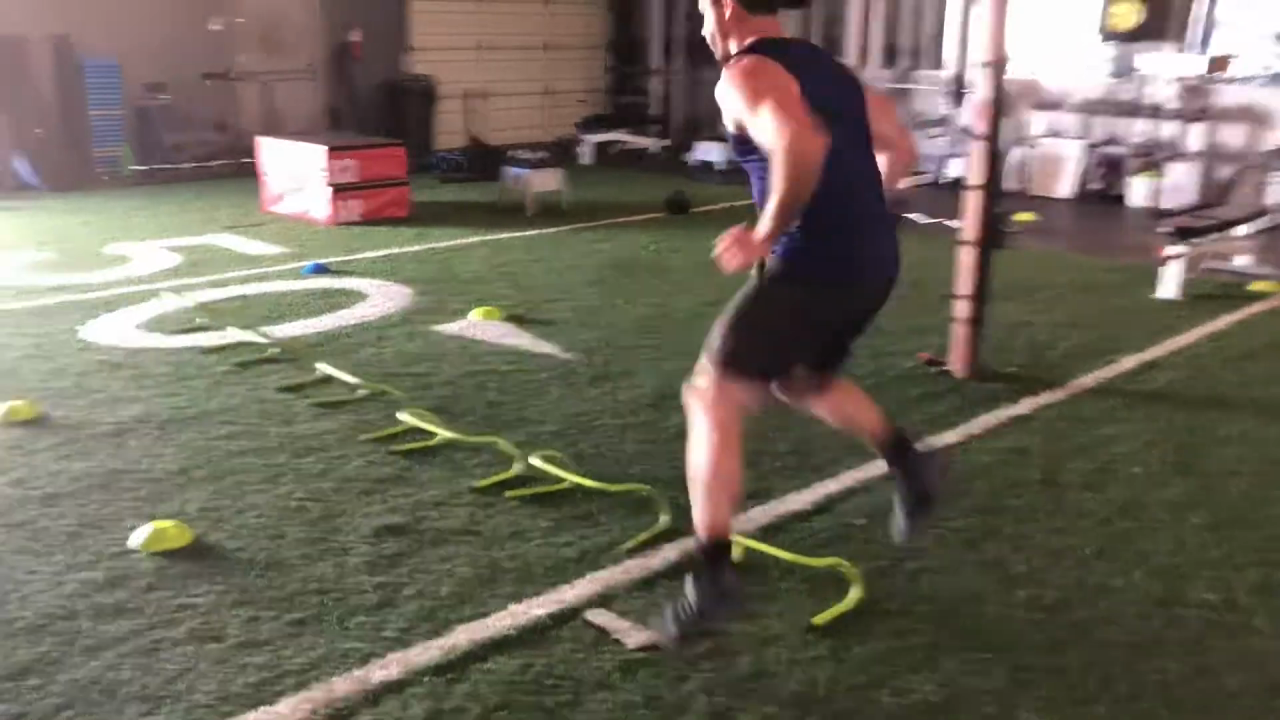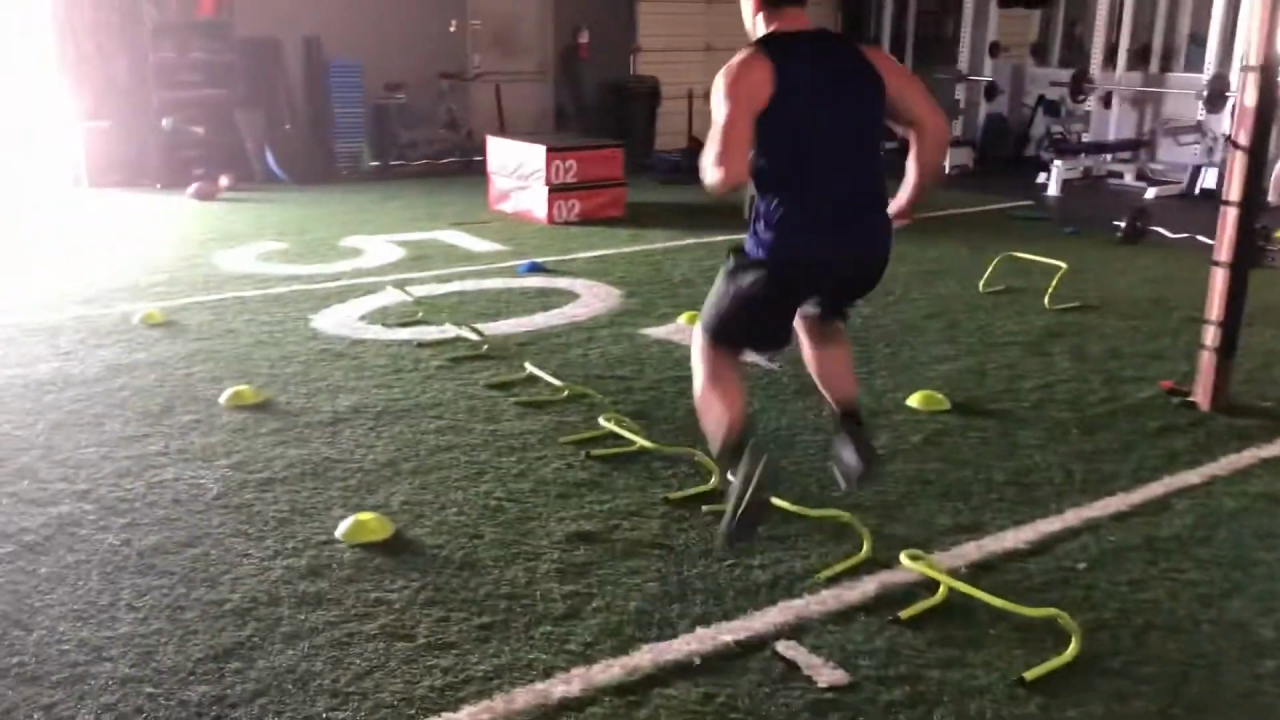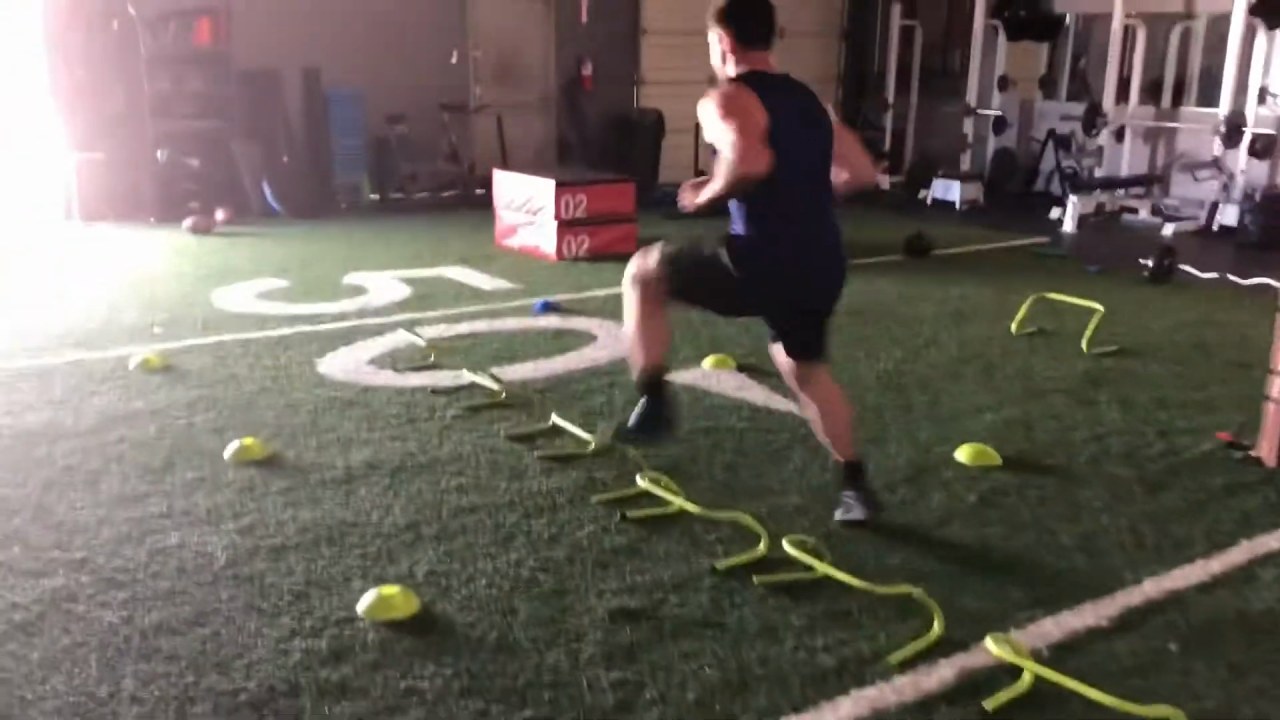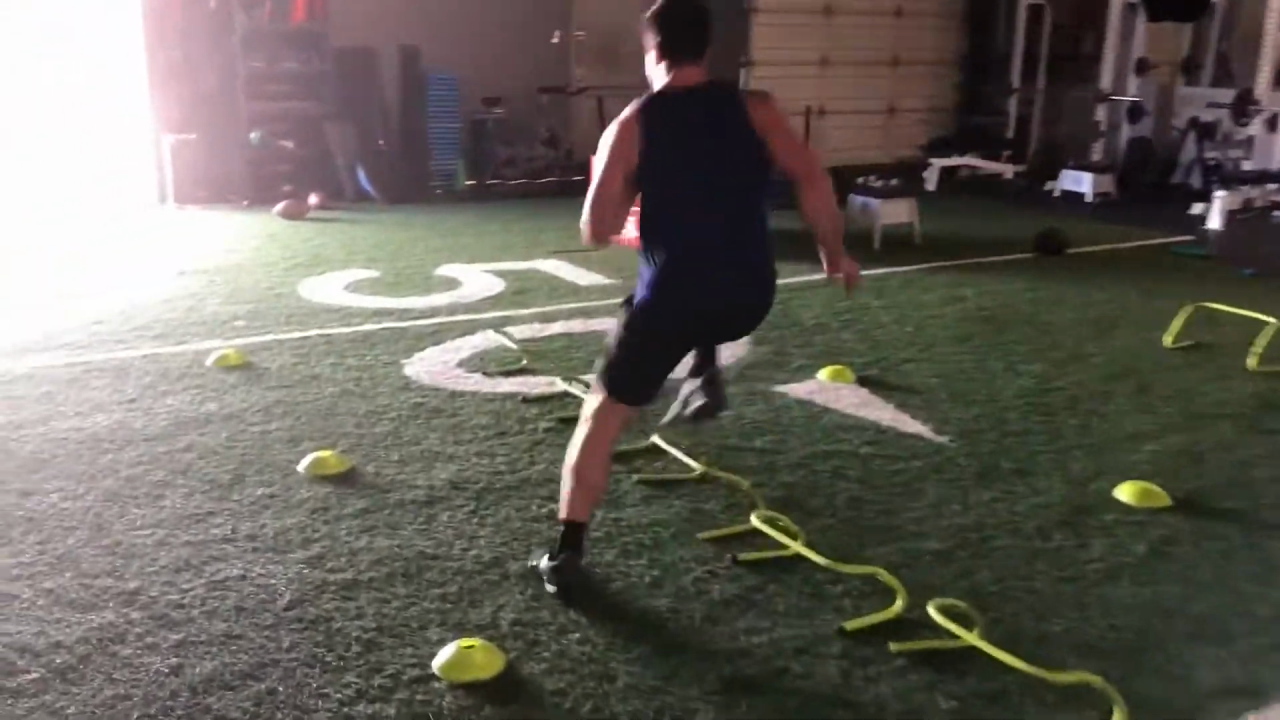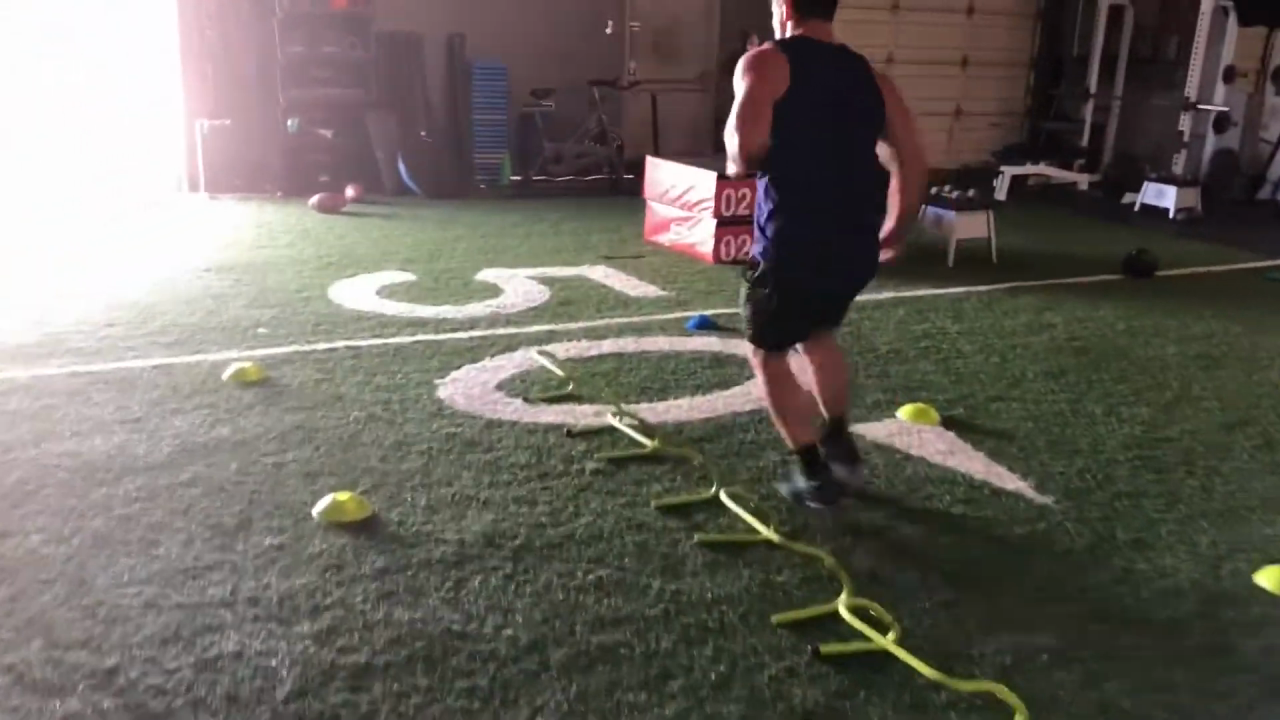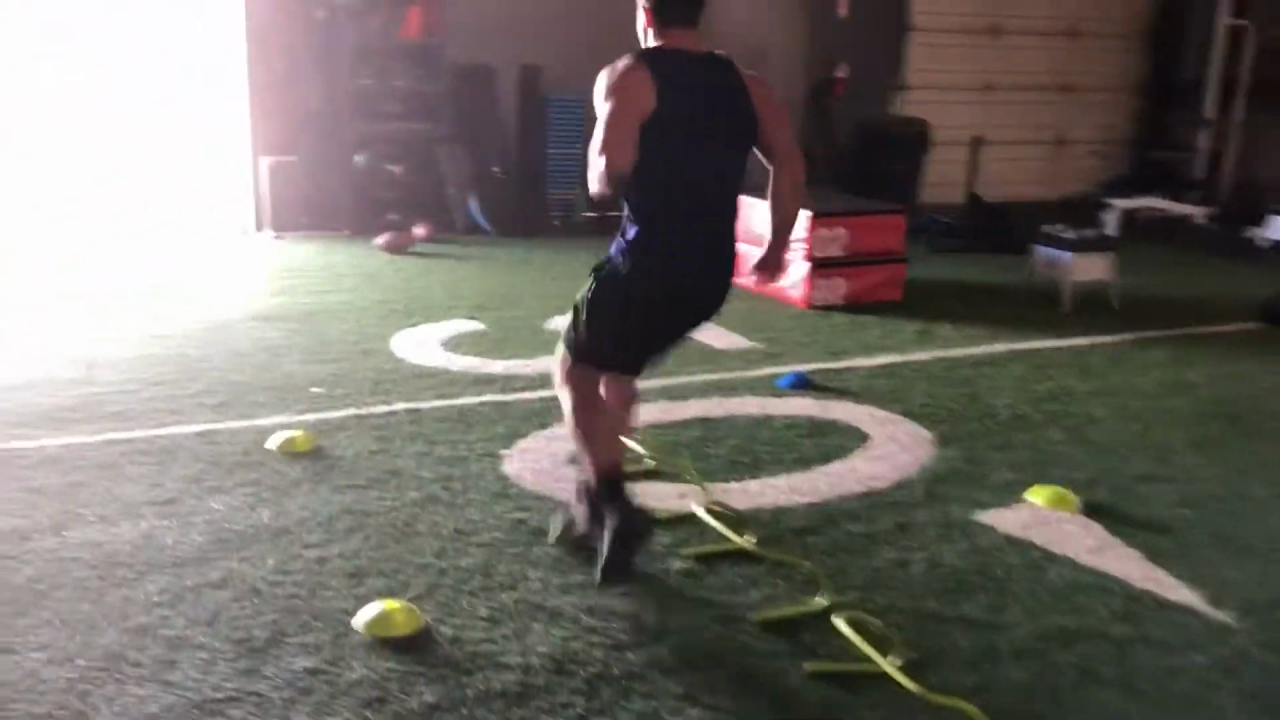
dt=0.7s
person 1, frame 1
left shoulder: (744, 74)
right shoulder: (829, 68)
left elbow: (802, 143)
right elbow: (898, 149)
left wrist: (762, 238)
left hip: (814, 269)
right hip: (870, 264)
left knee: (713, 400)
right knee: (802, 382)
left ankle: (712, 578)
right ankle: (906, 460)
person 1, frame 2
left shoulder: (749, 69)
right shoulder: (865, 59)
left elbow: (722, 173)
right elbow: (934, 128)
left wrist: (729, 163)
right wrist: (911, 198)
left hip: (788, 250)
right hip: (866, 250)
left knee: (712, 353)
right knee: (815, 314)
left ankle: (743, 469)
right ankle: (852, 432)
person 1, frame 3
left shoulder: (724, 98)
right shoulder: (809, 100)
left elbow: (748, 159)
right elbow: (861, 170)
left wrist: (706, 194)
left hip: (760, 263)
right hip: (823, 267)
left knee: (642, 275)
right knee: (808, 370)
left ankle: (653, 403)
right ankle: (855, 485)
person 1, frame 4
left shoulder: (631, 126)
right shoulder: (754, 110)
left elbow: (598, 231)
right elbow: (811, 179)
right wrist: (836, 254)
left hip: (668, 296)
right hip: (748, 293)
left knee: (602, 420)
left ankle: (566, 554)
right ankle: (706, 379)
person 1, frame 5
left shoulder: (765, 64)
right shoulder: (869, 76)
left elbow: (746, 144)
right elbow: (911, 162)
left wrist: (740, 163)
right wrist: (895, 227)
left hip: (794, 246)
right hip: (855, 250)
left knee: (768, 356)
right knee: (819, 338)
left ankle: (813, 472)
right ankle: (839, 448)
person 1, frame 6
left shoulder: (627, 78)
right shoulder: (747, 88)
left elbow: (609, 169)
right elbow: (791, 176)
left wrist: (608, 185)
right wrist: (777, 245)
left hip: (647, 268)
right hip: (708, 278)
left knee: (576, 371)
right knee: (613, 379)
left ankle: (618, 509)
